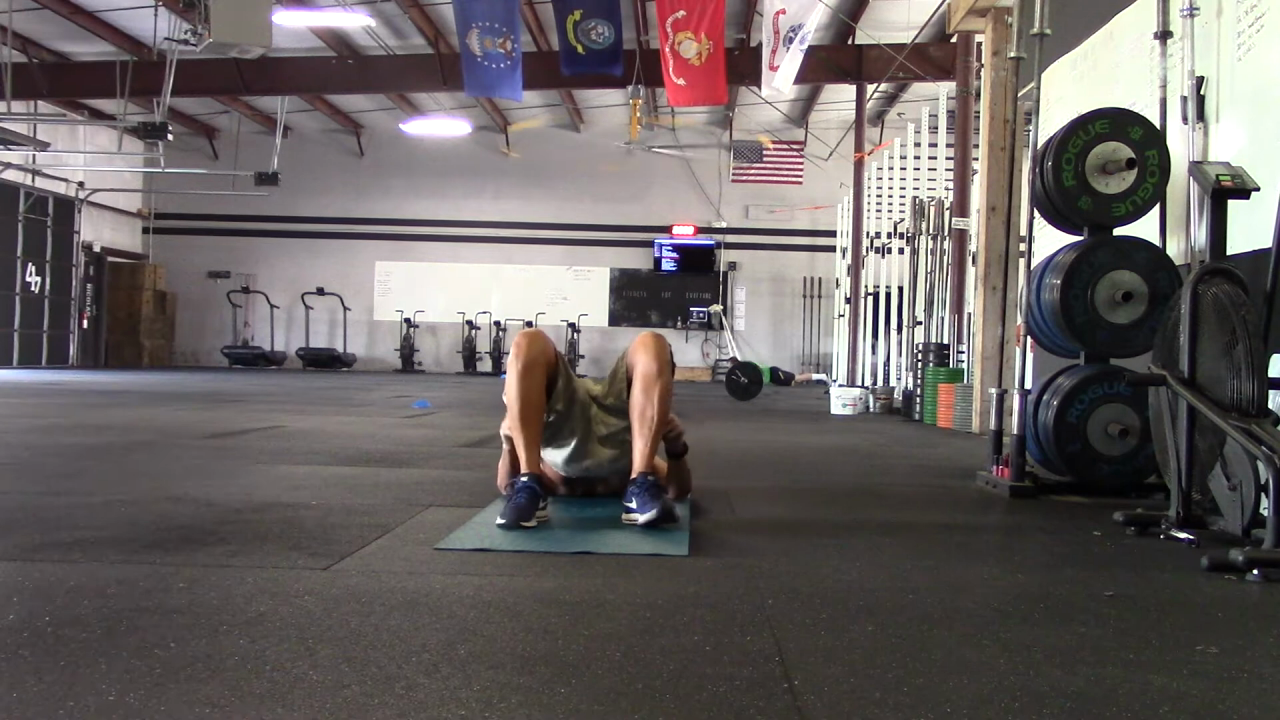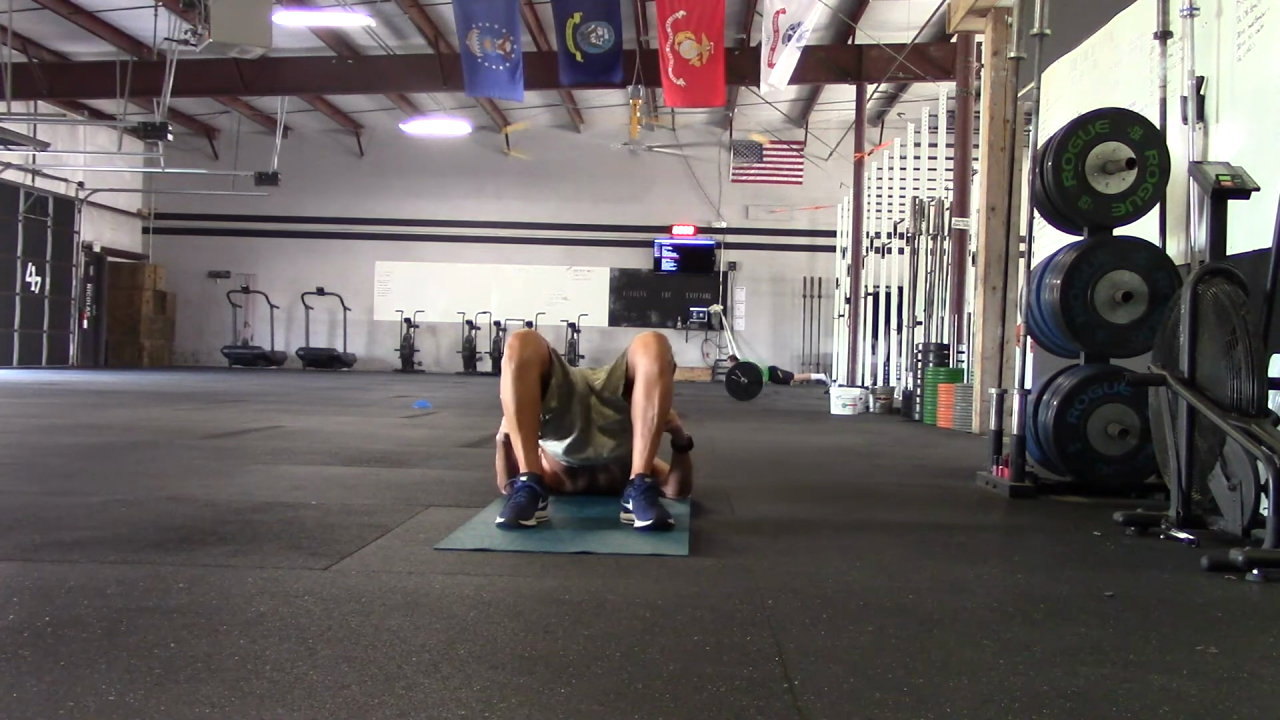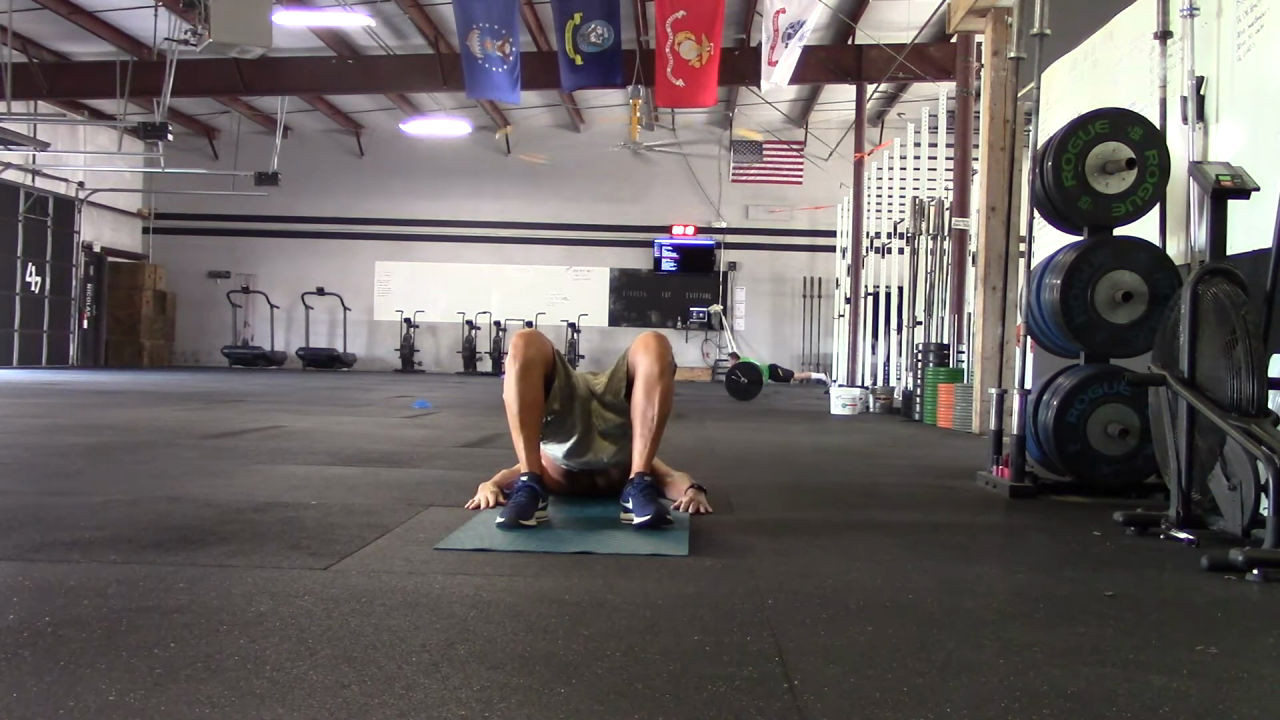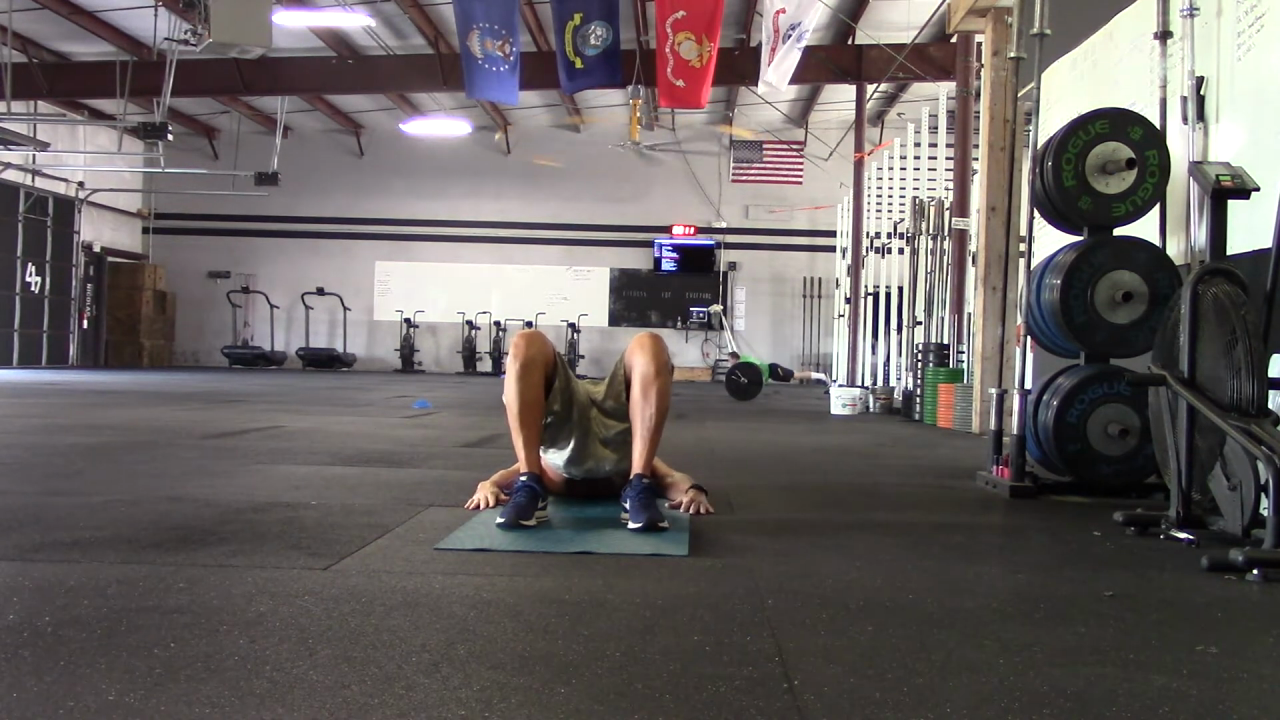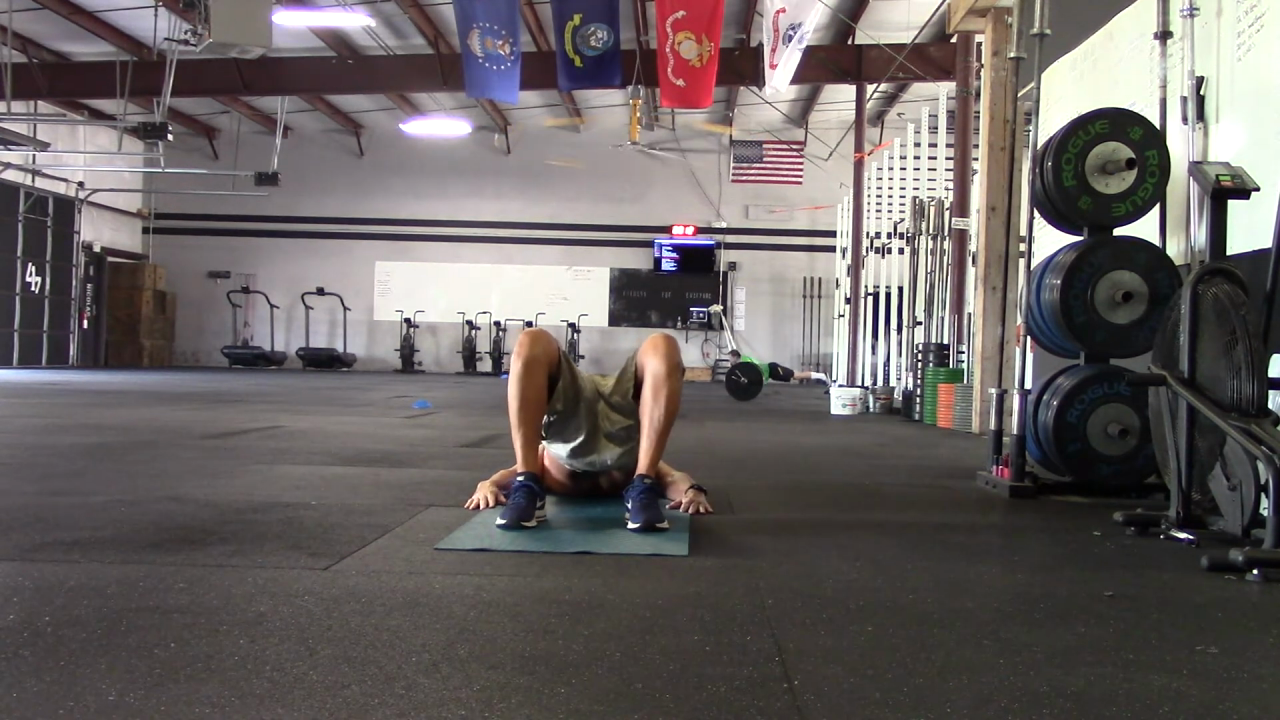
dt=1s
person 1, frame 1
left shoulder: (637, 453)
left elbow: (678, 492)
right elbow: (507, 487)
left wrist: (676, 446)
right wrist: (510, 441)
left ankle: (640, 488)
right ankle: (530, 486)
person 1, frame 2
left shoulder: (637, 459)
left elbow: (677, 490)
right elbow: (508, 486)
left wrist: (680, 439)
right wrist: (504, 436)
left ankle: (639, 488)
right ankle: (530, 487)
person 1, frame 3
left shoulder: (638, 455)
right shoulder: (548, 457)
left elbow: (669, 476)
right elbow: (515, 472)
left wrist: (692, 489)
right wrist: (490, 484)
left hip: (618, 466)
right hip: (562, 468)
left knee: (653, 344)
right knee: (525, 343)
left ankle: (638, 487)
right ankle: (529, 488)
person 1, frame 4
left shoulder: (638, 453)
right shoulder: (547, 458)
left elbow: (671, 477)
right elbow: (518, 469)
left wrist: (691, 489)
right wrist: (489, 483)
right hip: (563, 467)
left knee: (649, 345)
right knee: (528, 343)
left ankle: (638, 489)
right ankle: (529, 489)
person 1, frame 5
left shoulder: (643, 456)
right shoulder: (550, 455)
left elbow: (671, 476)
right elbow: (514, 471)
left wrist: (690, 489)
right wrist: (489, 483)
left knee: (662, 345)
right knee: (532, 342)
left ankle: (642, 489)
right ankle: (526, 489)
